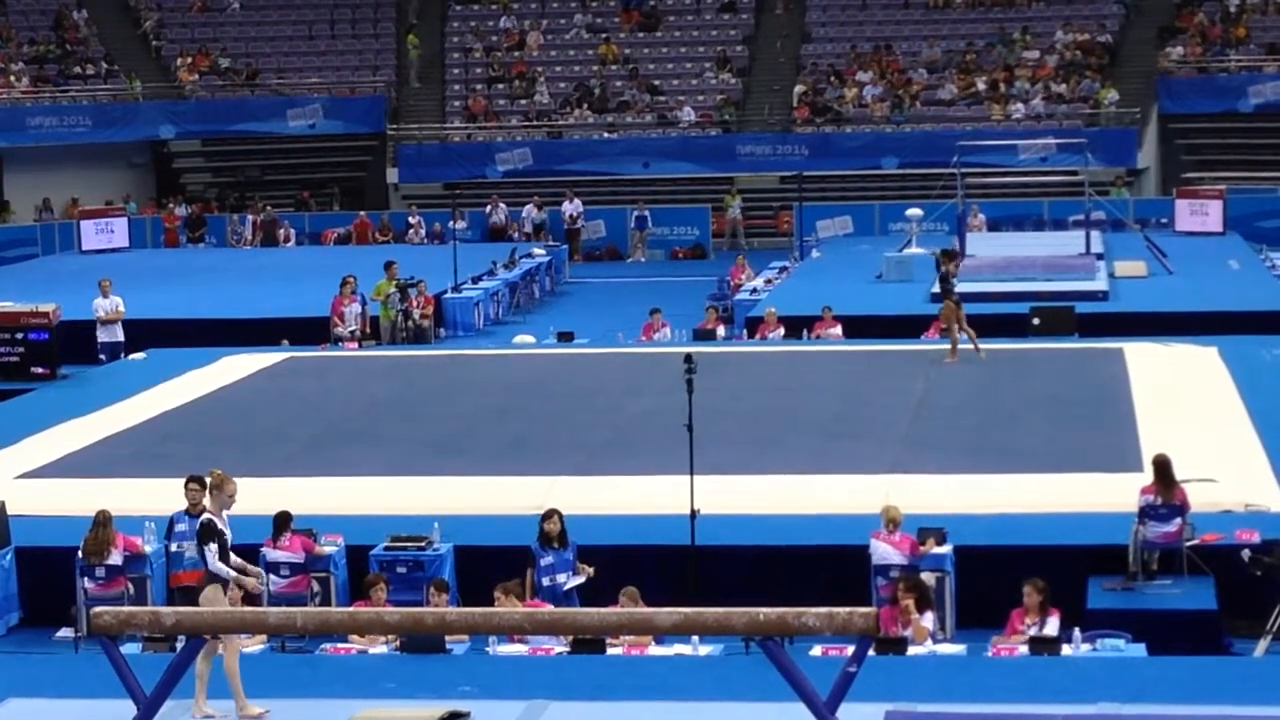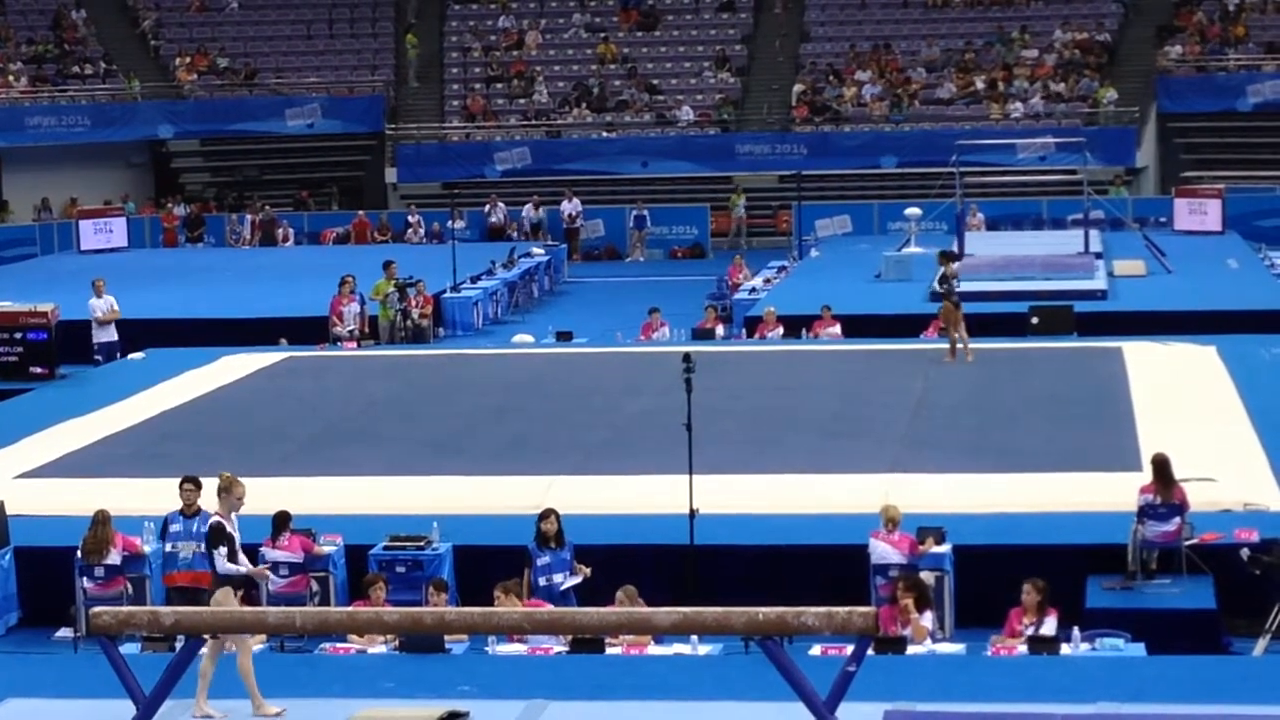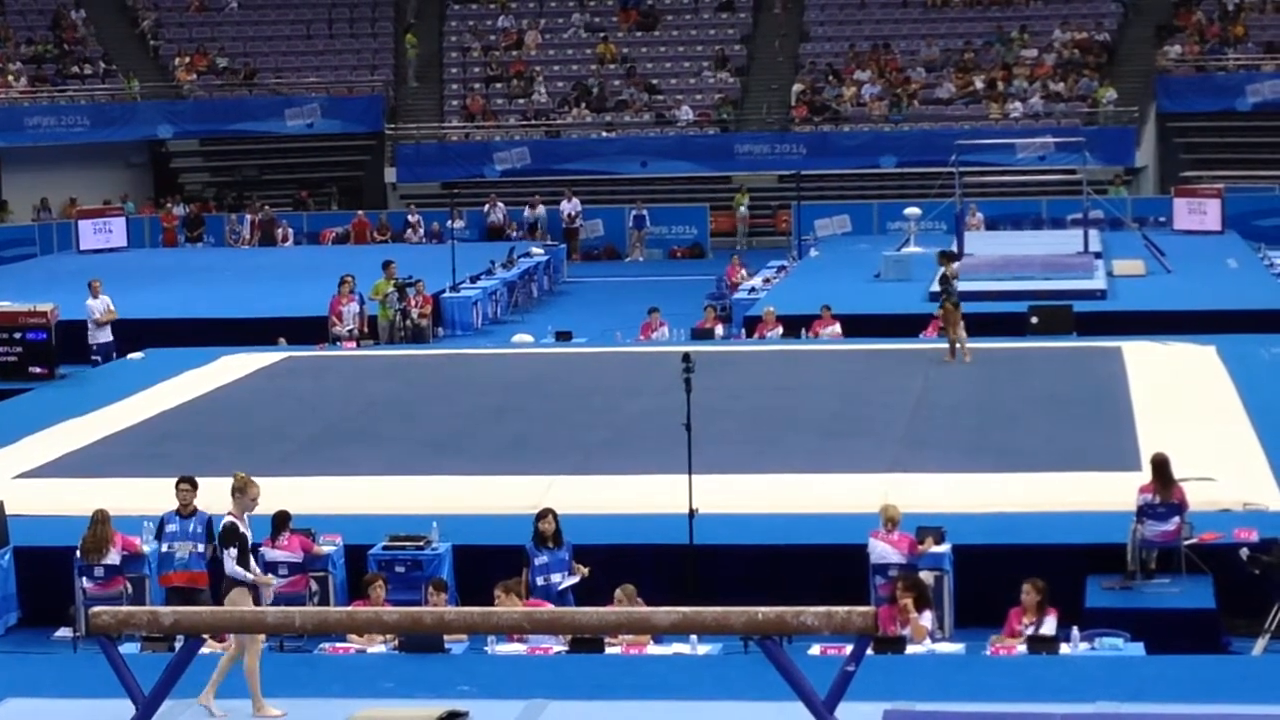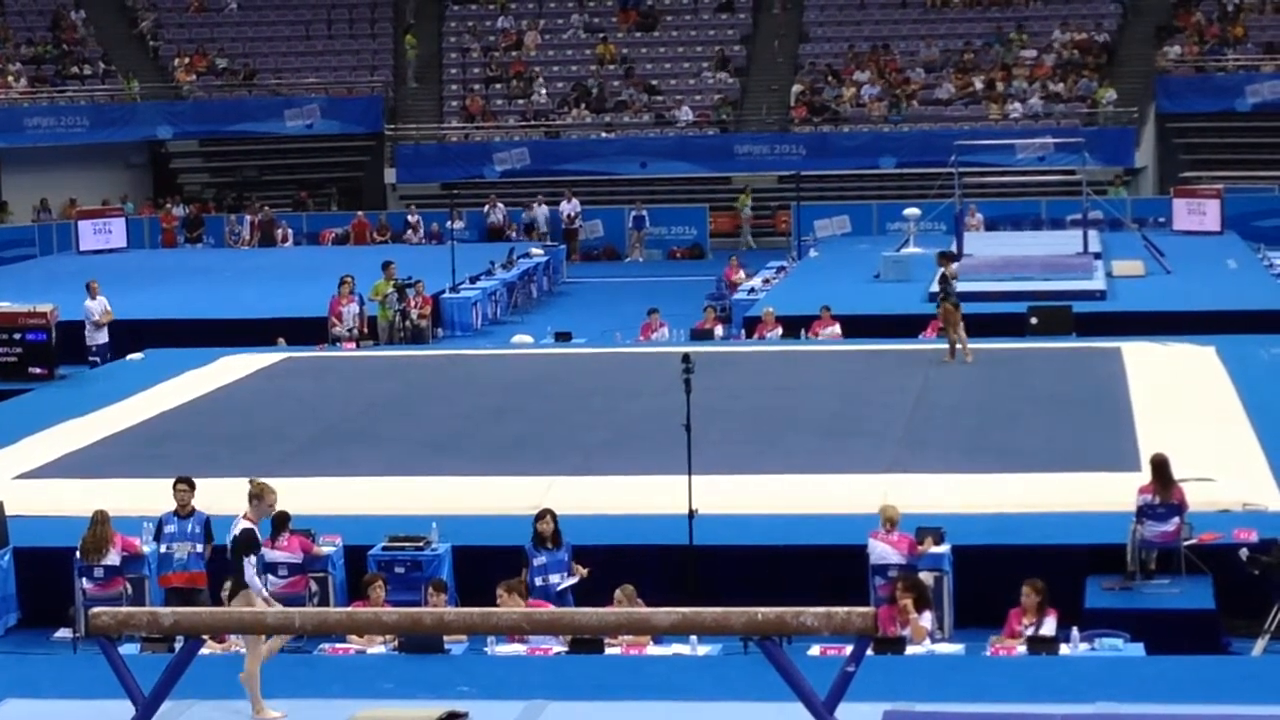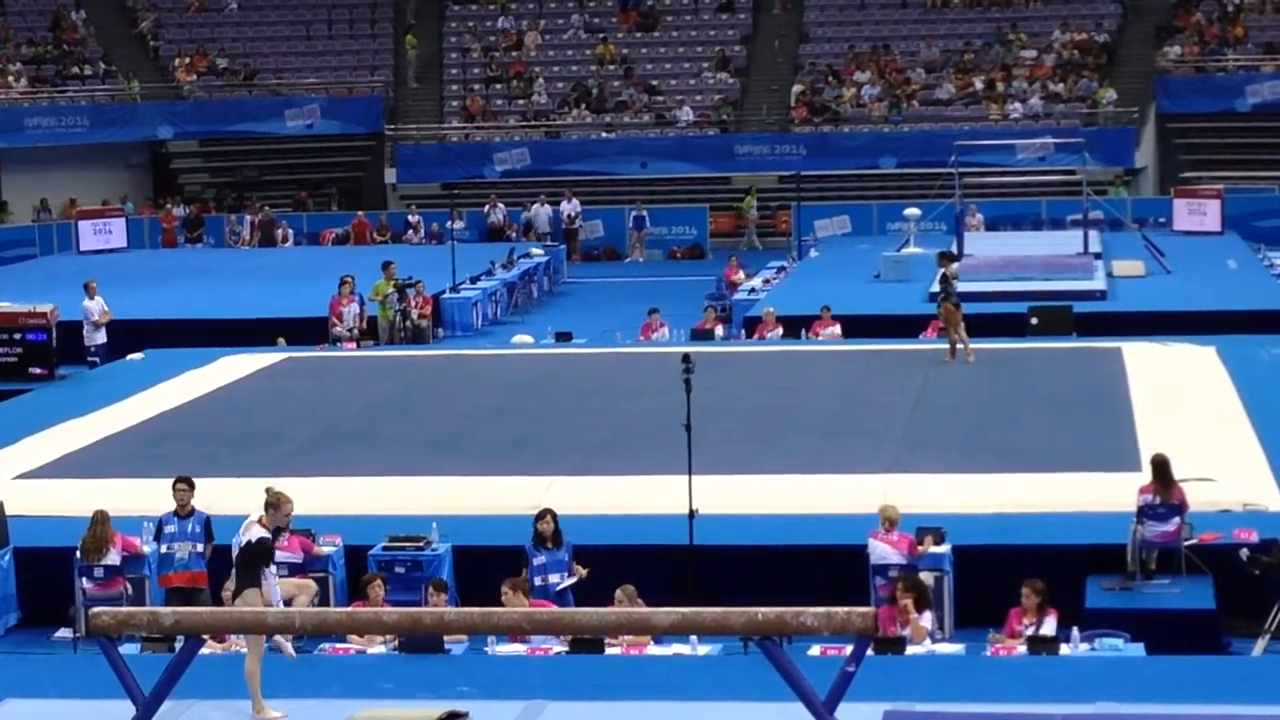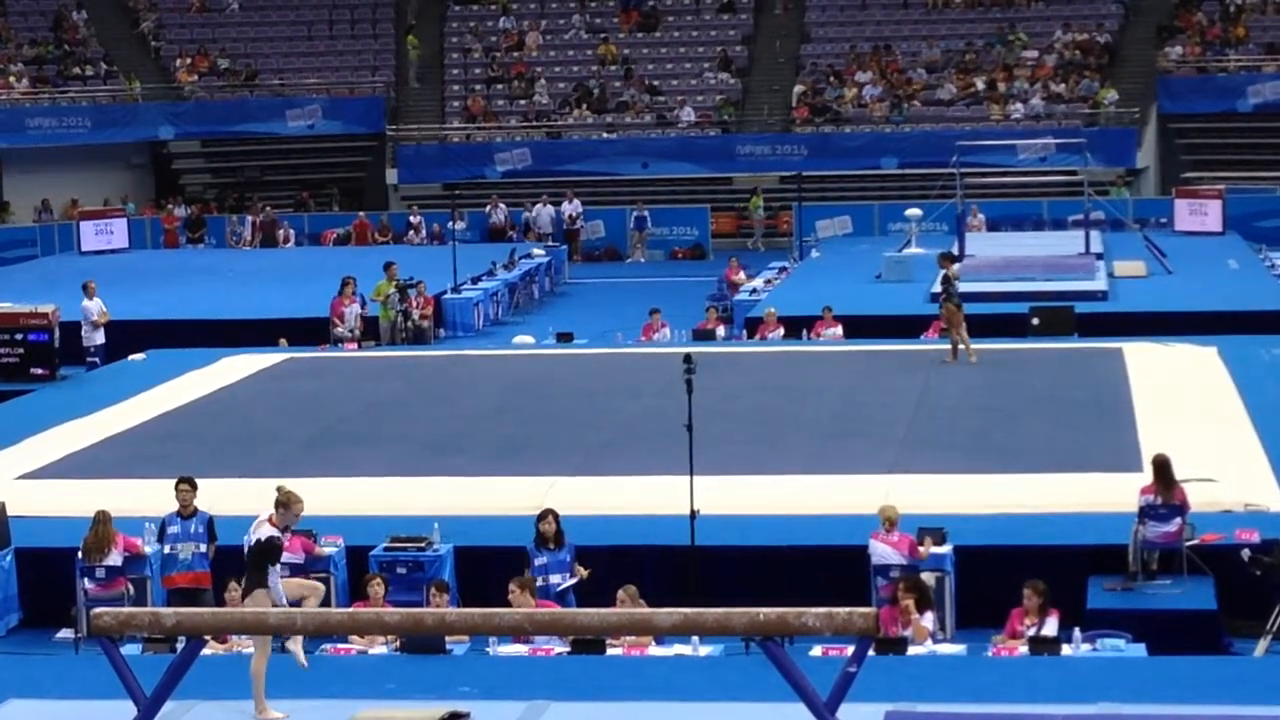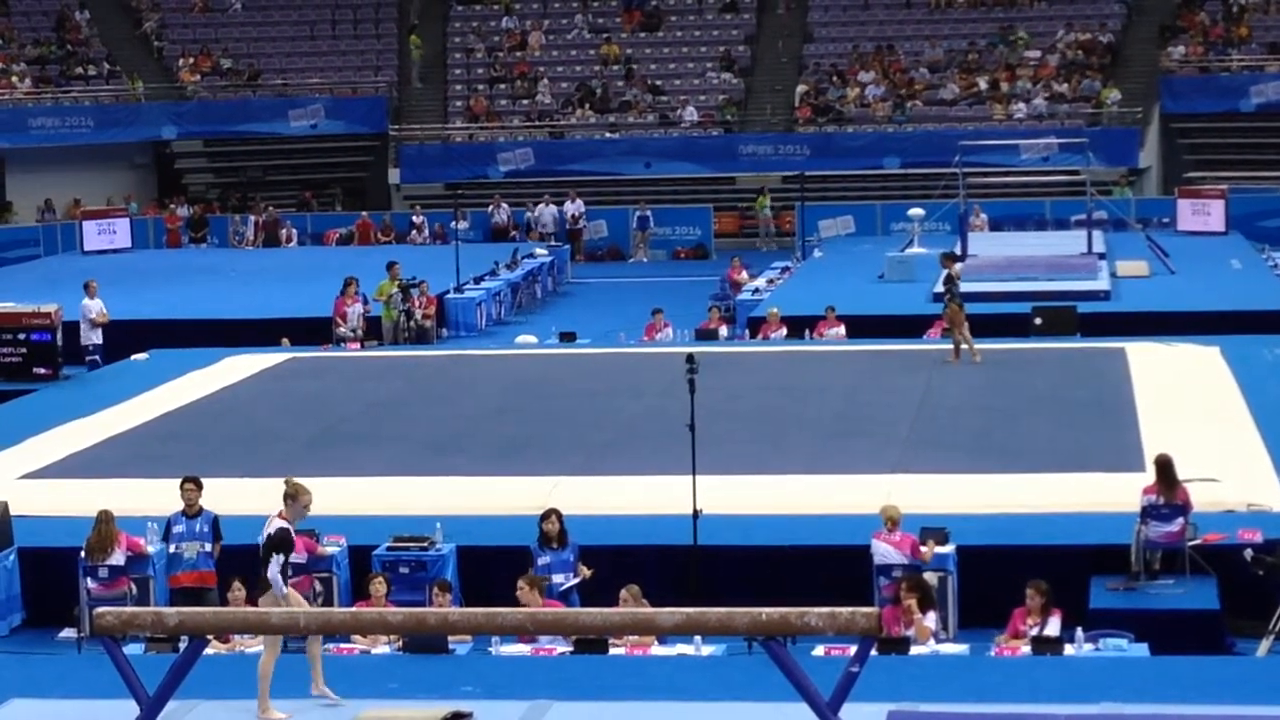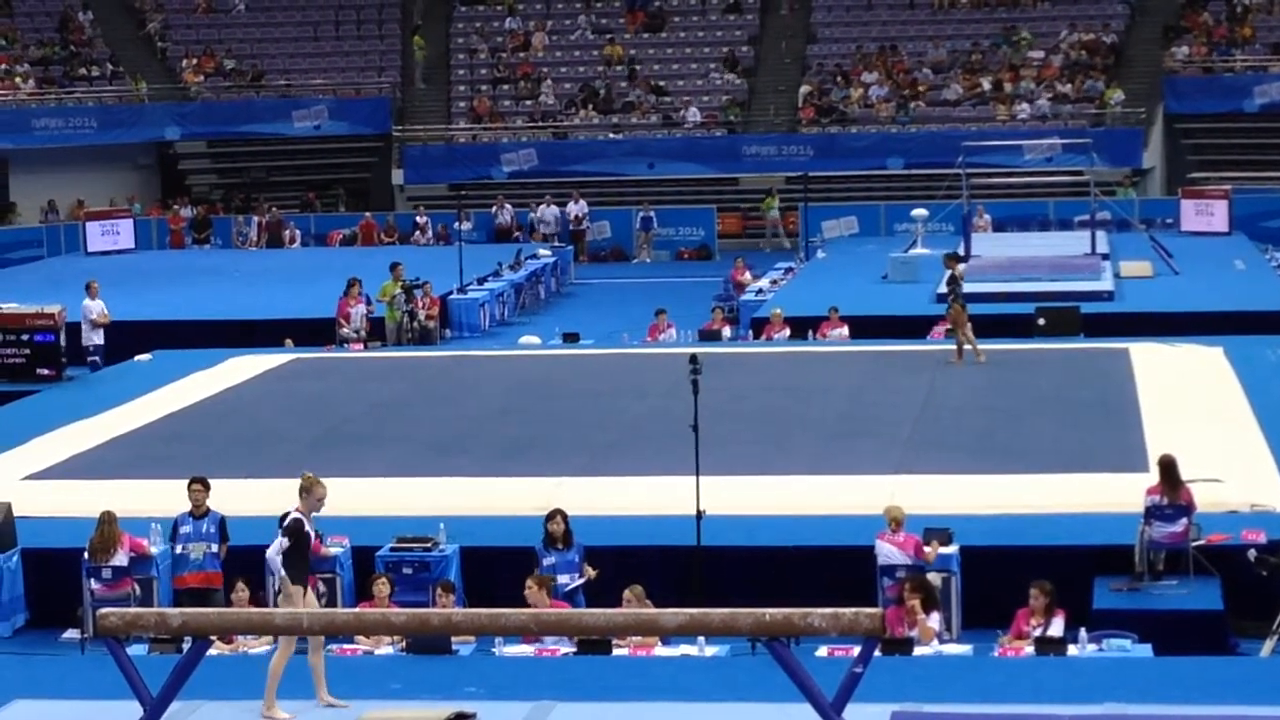
dt=0.2s
person 1, frame 1
left shoulder: (222, 518)
right shoulder: (207, 523)
right elbow: (213, 563)
left wrist: (247, 567)
right wrist: (242, 580)
left hip: (218, 588)
right hip: (212, 590)
left knee: (210, 647)
right knee: (231, 646)
person 1, frame 2
left shoulder: (232, 520)
right shoulder: (216, 526)
right elbow: (221, 566)
left wrist: (253, 570)
right wrist: (251, 572)
left hip: (228, 590)
right hip: (222, 592)
left knee: (215, 648)
right knee: (244, 646)
person 1, frame 3
left shoulder: (243, 520)
right shoulder: (230, 527)
right elbow: (230, 568)
left wrist: (260, 577)
right wrist: (258, 579)
left hip: (243, 589)
right hip: (236, 592)
left knee: (239, 648)
right knee: (253, 649)
left ankle: (208, 694)
person 1, frame 4
left shoulder: (244, 520)
right shoulder: (248, 534)
right elbow: (250, 575)
right wrist: (267, 600)
left hip: (248, 590)
right hip: (243, 594)
right knee: (255, 649)
left ankle: (248, 673)
person 1, frame 5
left shoulder: (253, 520)
right shoulder: (264, 542)
left elbow: (236, 546)
right elbow: (270, 581)
left wrist: (238, 571)
left hip: (254, 584)
right hip: (249, 592)
right knee: (256, 651)
left ankle: (283, 635)
person 1, frame 6
left shoulder: (263, 520)
right shoulder: (273, 540)
left elbow: (246, 543)
right elbow: (273, 580)
left wrist: (251, 571)
left hip: (260, 584)
right hip: (258, 592)
right knee: (263, 650)
left ankle: (295, 640)
person 1, frame 7
left shoulder: (276, 520)
right shoulder: (282, 533)
left elbow: (262, 545)
right elbow: (273, 572)
right wrist: (284, 596)
left hip: (279, 588)
right hip: (272, 591)
left knee: (315, 631)
right knee: (272, 650)
left ankle: (318, 685)
person 1, frame 8
left shoulder: (305, 519)
right shoulder: (295, 523)
right elbow: (272, 554)
right wrist: (283, 580)
left hip: (304, 586)
right hip: (292, 588)
left knee: (317, 641)
right knee: (286, 647)
left ankle: (322, 695)
